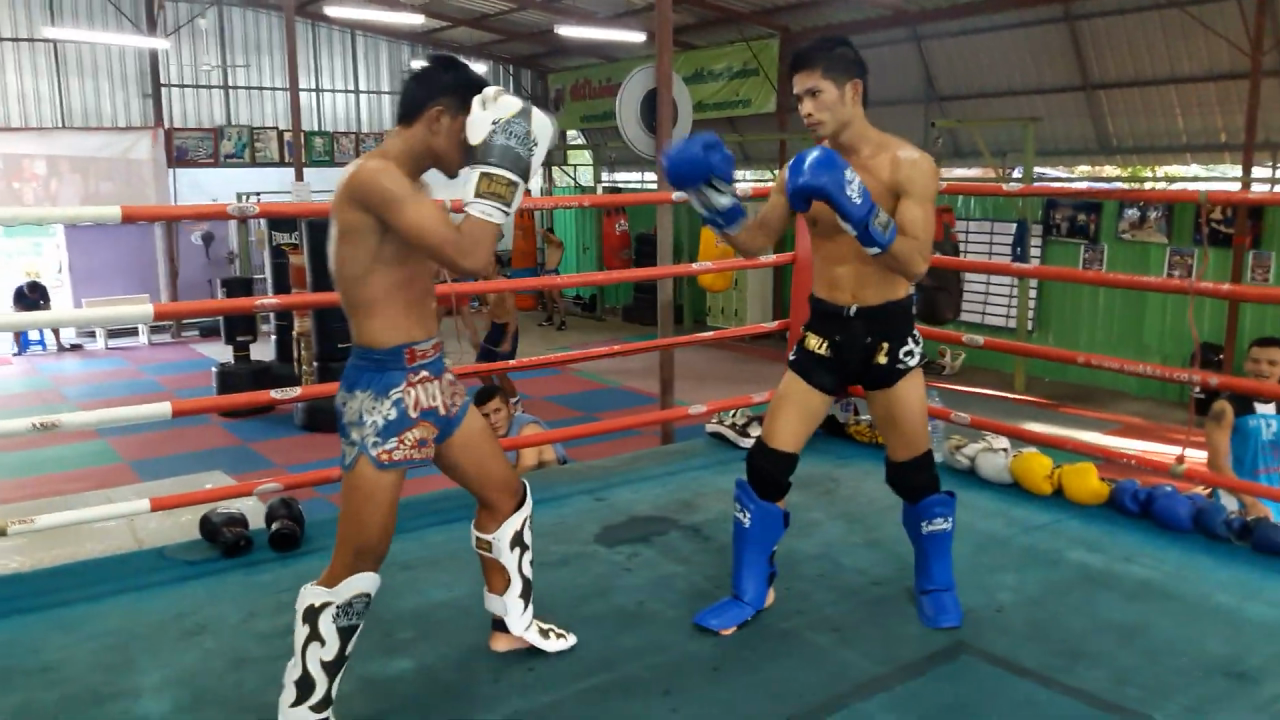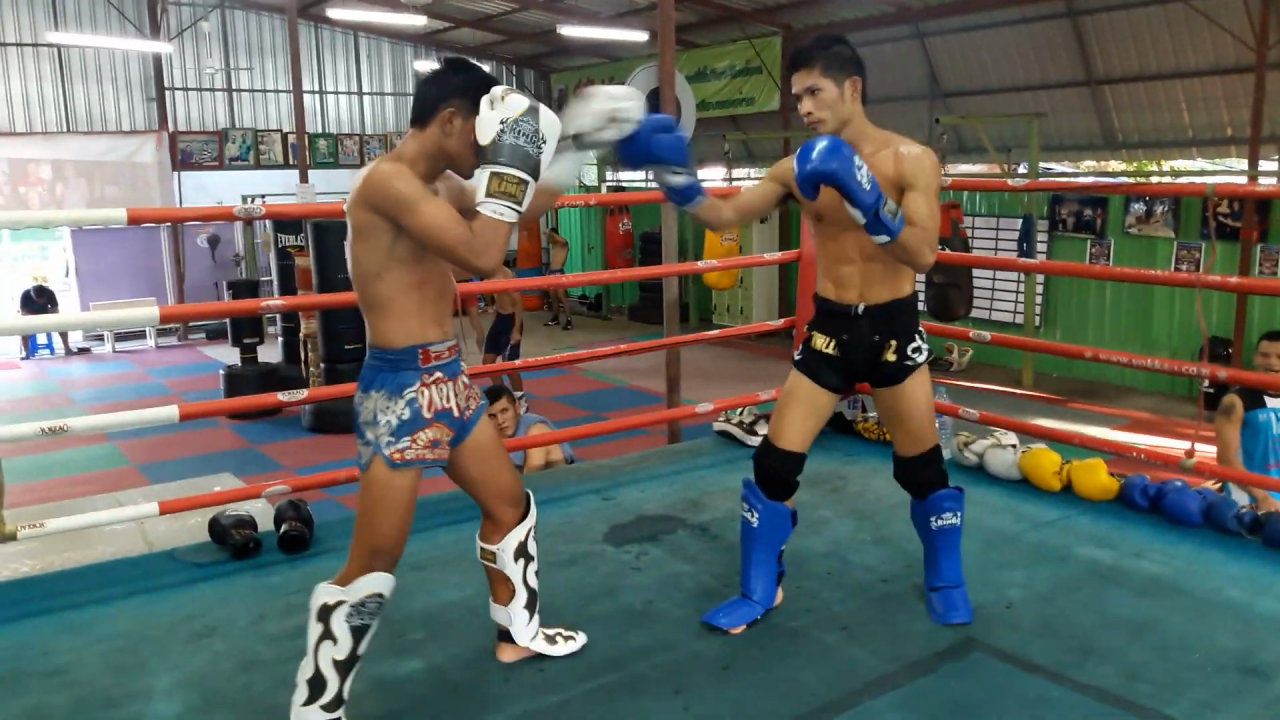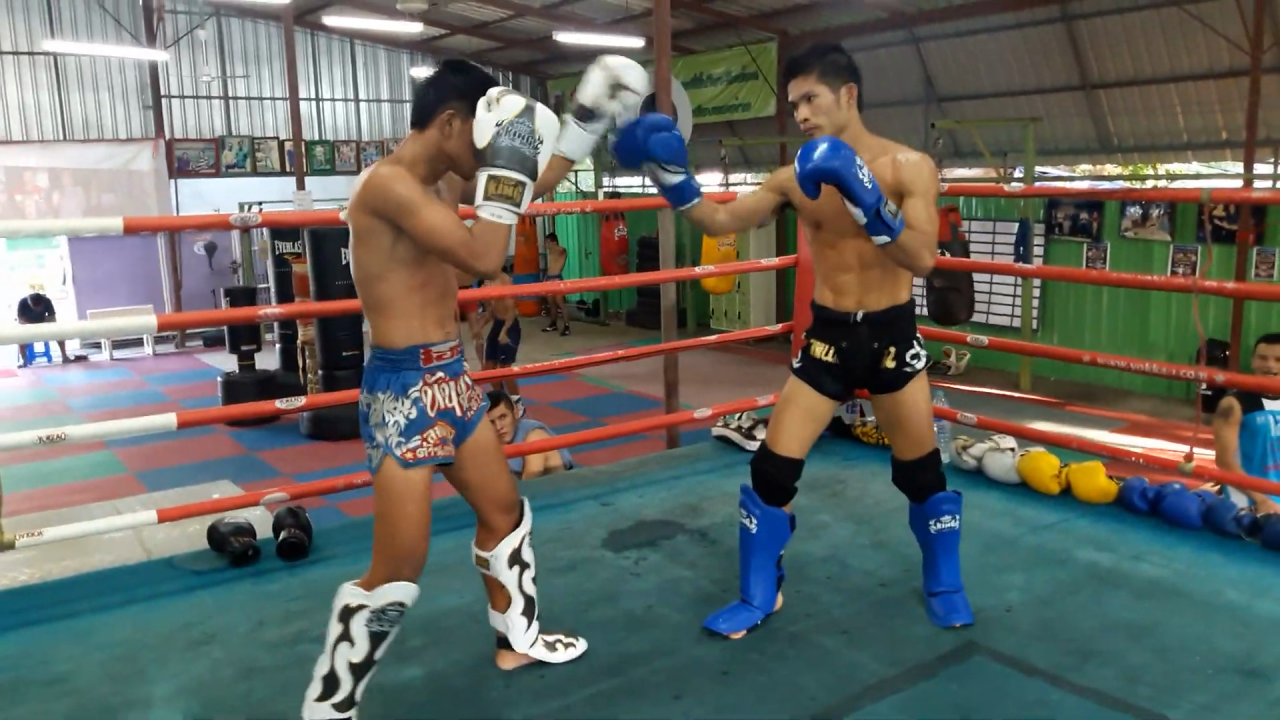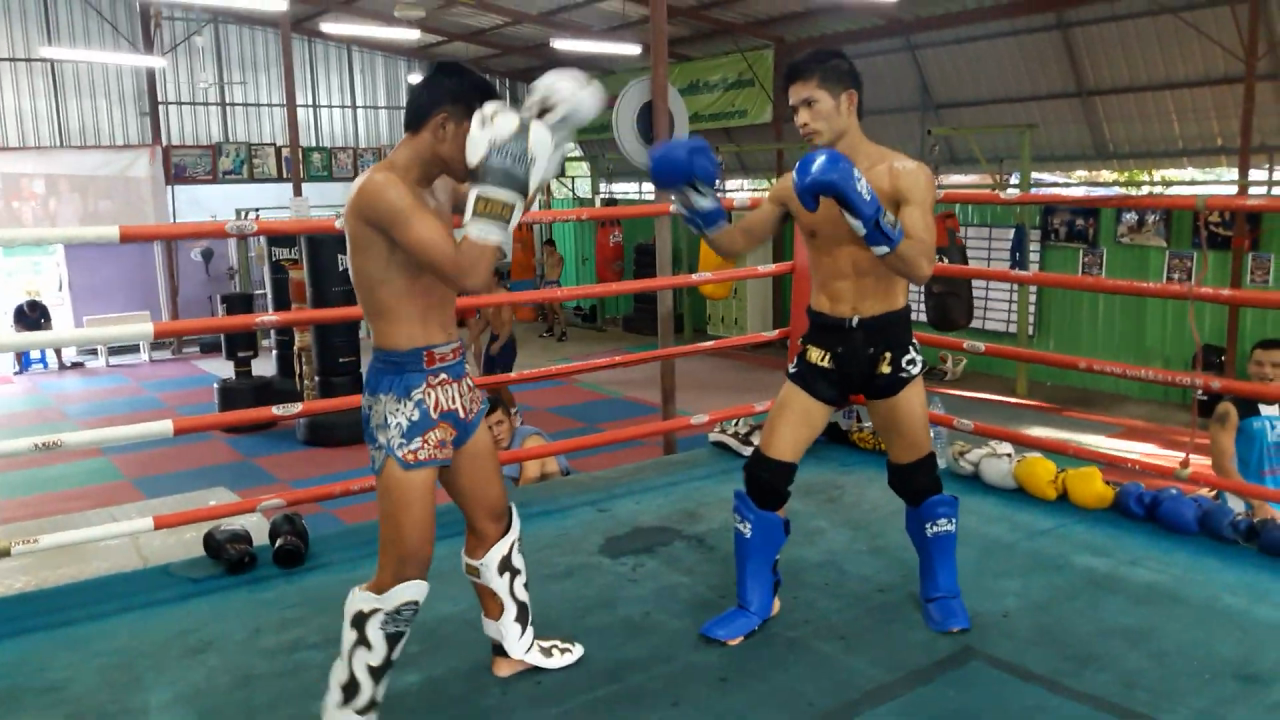
dt=0.1s
person 1, frame 1
left shoulder: (408, 183)
right shoulder: (377, 177)
left elbow: (456, 242)
right elbow: (469, 257)
left wrist: (509, 161)
right wrist: (497, 160)
left hip: (435, 376)
right hip: (383, 385)
left knee: (506, 495)
right knee: (358, 565)
left ankle: (511, 623)
person 1, frame 2
left shoulder: (432, 182)
right shoulder: (388, 180)
left elbow: (502, 217)
right elbow: (483, 256)
left wrist: (578, 142)
right wrist: (510, 159)
left hip: (447, 377)
right hip: (399, 388)
left knee: (509, 507)
right knee: (371, 566)
left ankle: (517, 631)
person 1, frame 3
left shoulder: (437, 182)
right shoulder: (389, 183)
left elbow: (536, 182)
right elbow: (484, 255)
left wrist: (589, 118)
right wrist: (506, 156)
left hip: (452, 378)
right hip: (404, 388)
left knee: (504, 513)
right knee: (395, 571)
left ankle: (518, 637)
person 1, frame 4
left shoulder: (427, 187)
right shoulder: (381, 188)
left elbow: (506, 202)
right elbow: (469, 273)
left wrist: (537, 135)
right wrist: (495, 176)
left hip: (452, 380)
right hip: (405, 389)
left knee: (493, 521)
right knee: (405, 571)
left ankle: (512, 643)
person 2, frame 1
left shoulder: (909, 164)
right shoulder: (803, 172)
left elbow: (916, 262)
right elbow: (752, 241)
left wrist: (858, 209)
right wrist: (714, 193)
left hip: (890, 331)
right hip: (824, 330)
left knee: (914, 472)
right knee: (767, 463)
left ankle: (935, 586)
right ankle: (749, 593)
person 2, frame 2
left shoulder: (912, 159)
right shoulder: (799, 168)
left elbow: (923, 255)
right elbow: (727, 217)
left wrist: (868, 200)
right wrist: (675, 177)
left hip: (894, 329)
right hip: (830, 328)
left knee: (923, 469)
right knee: (774, 463)
left ankle: (946, 584)
right ankle: (759, 591)
person 2, frame 3
left shoulder: (909, 166)
right shoulder: (797, 175)
left elbow: (923, 259)
right elbow: (720, 220)
left wrist: (868, 200)
right wrist: (669, 171)
left hip: (891, 335)
right hip: (827, 336)
left knee: (922, 472)
right knee: (772, 470)
left ankle: (944, 588)
right ankle: (758, 597)
person 2, frame 4
left shoulder: (905, 175)
right shoulder: (796, 184)
left elbow: (920, 267)
right elbow: (736, 244)
left wrist: (866, 211)
right wrist: (696, 196)
left hip: (887, 340)
right hip: (823, 342)
left knee: (918, 478)
right knee: (765, 474)
left ankle: (941, 592)
right ankle: (756, 602)
